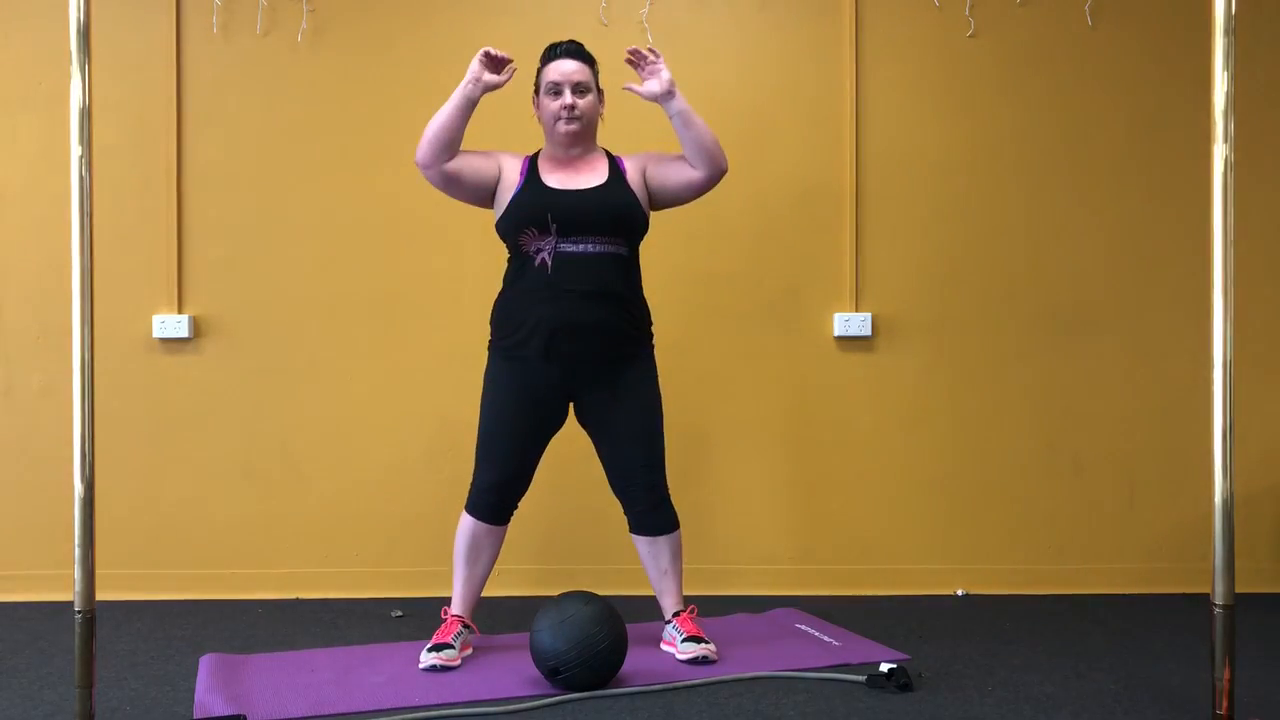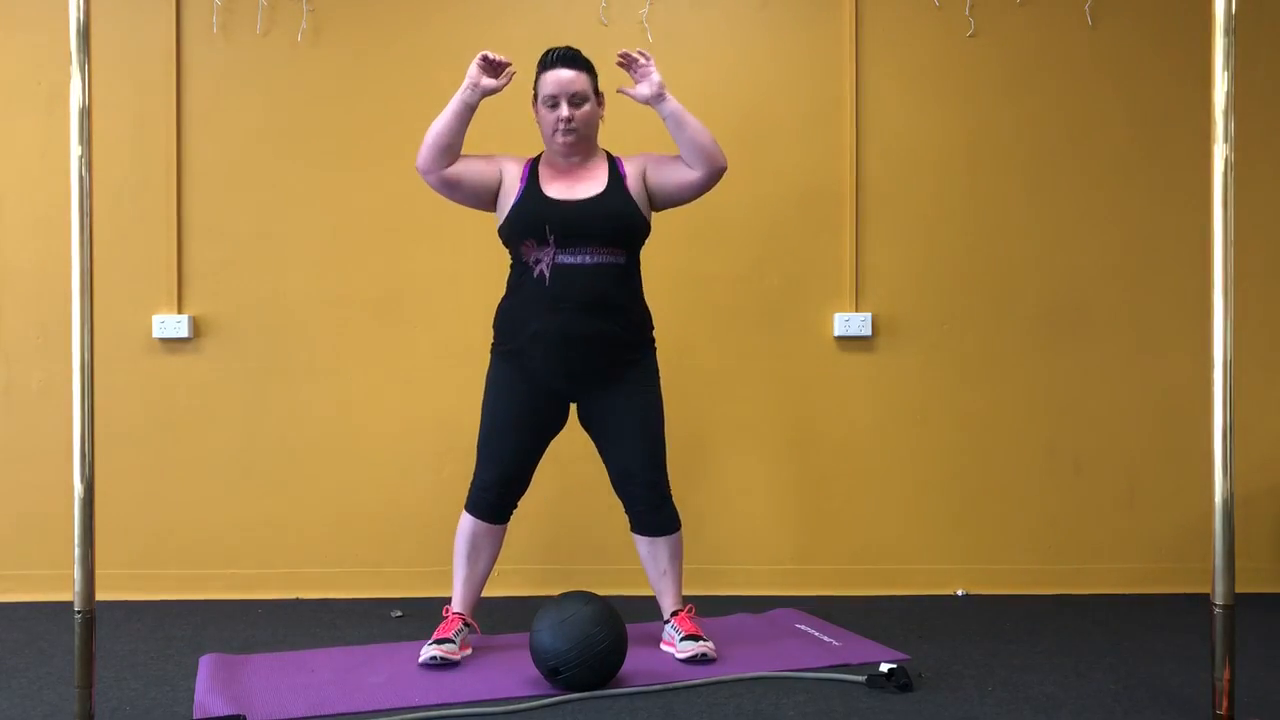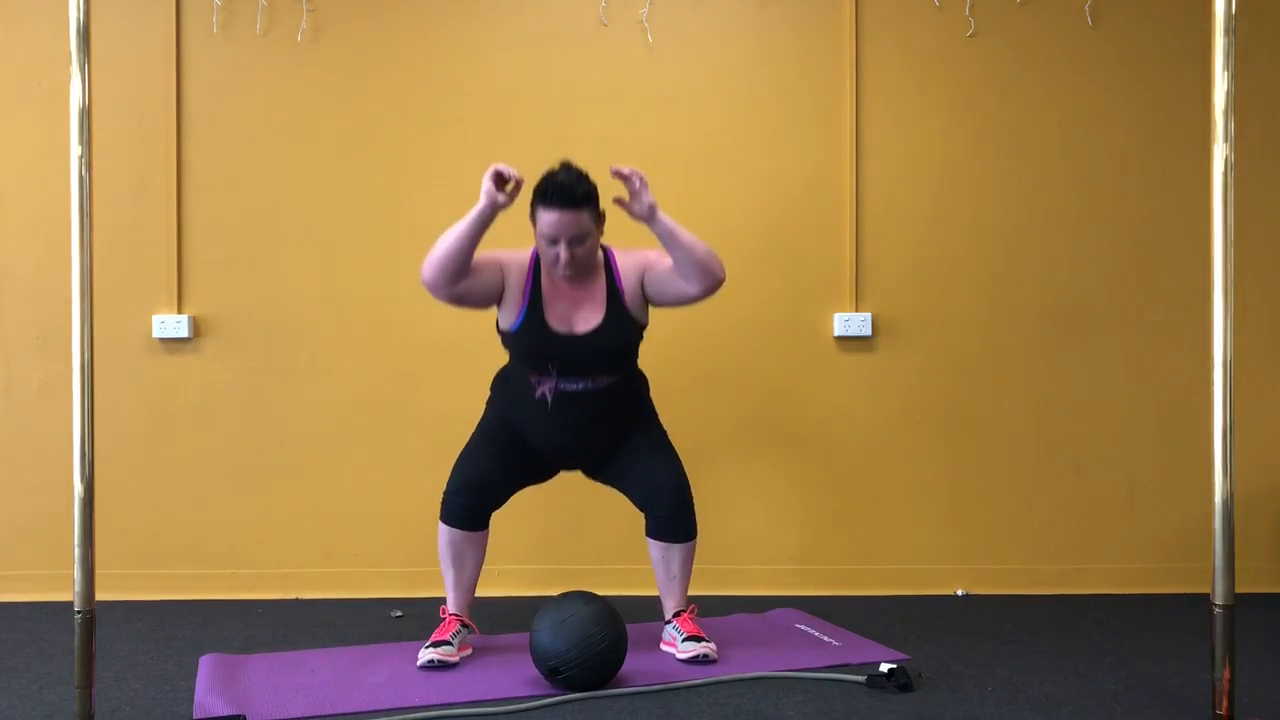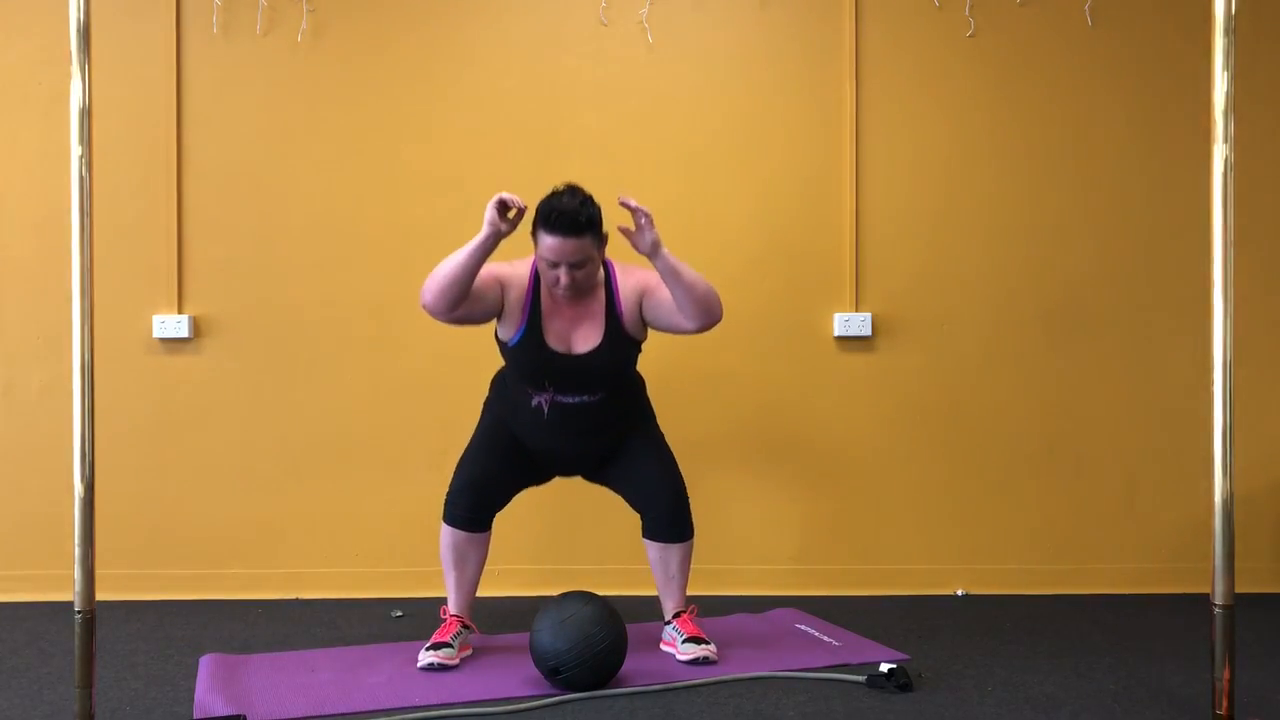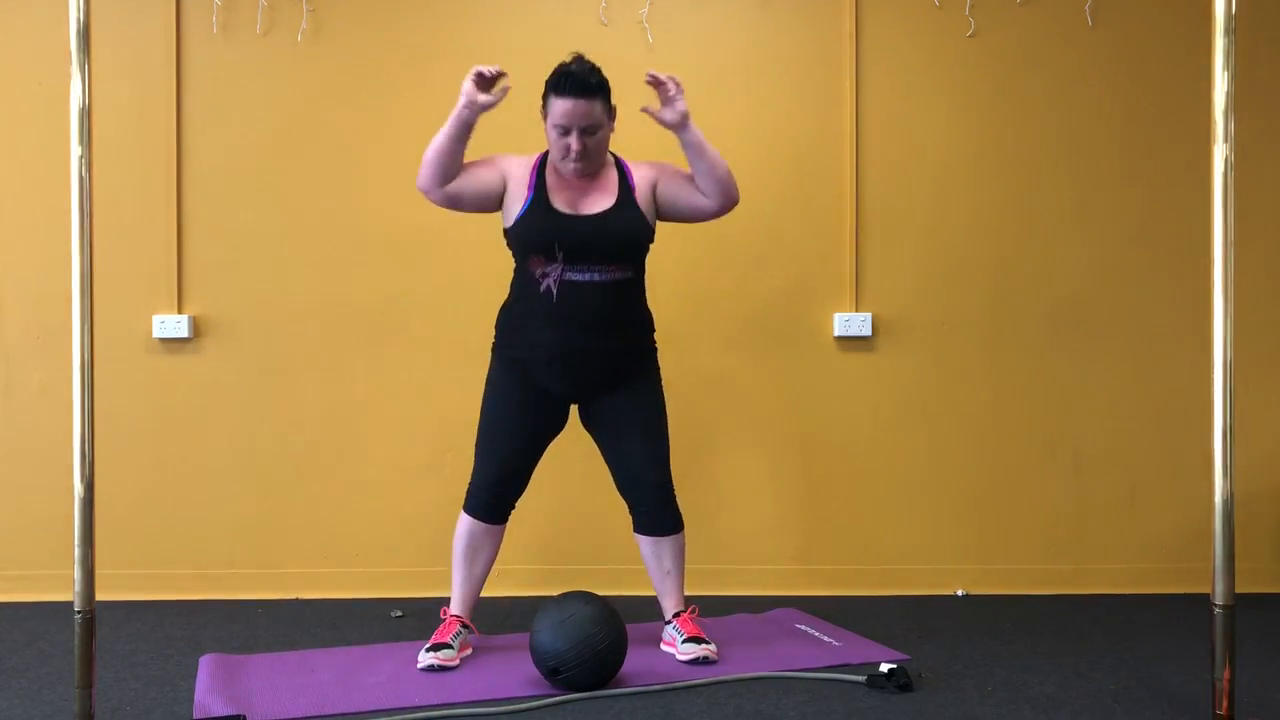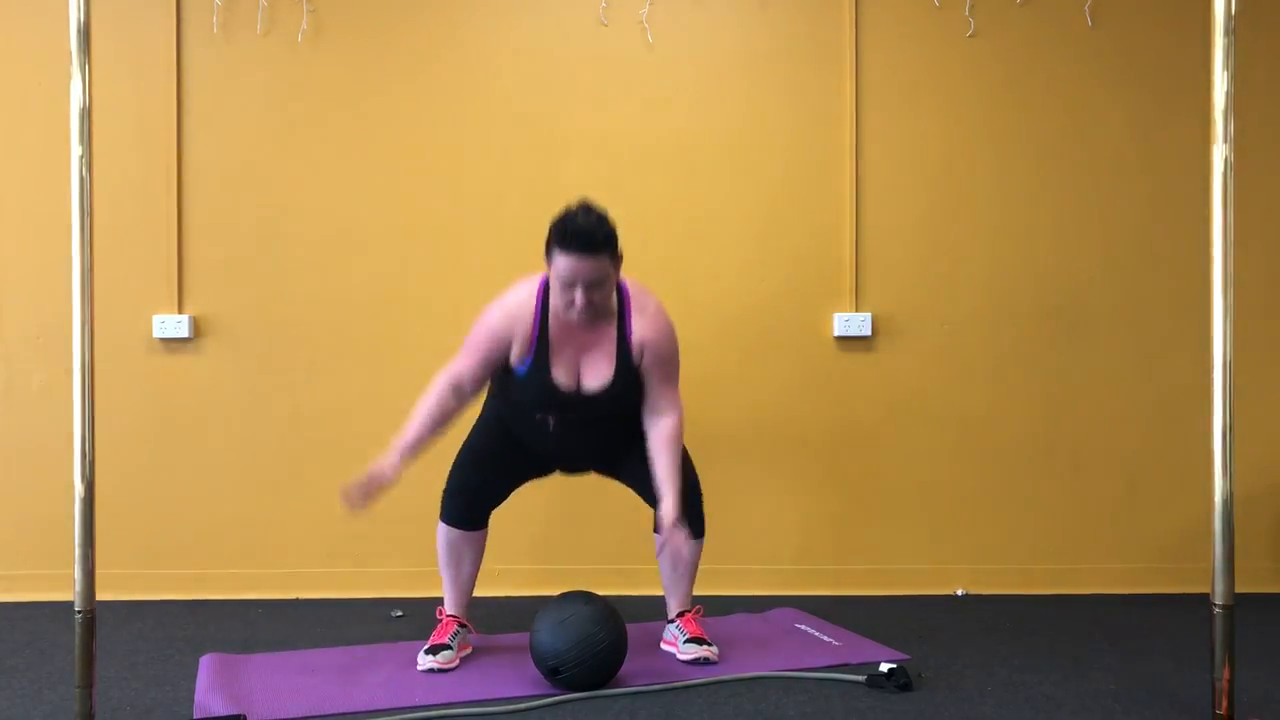
dt=0.5s
person 1, frame 1
left shoulder: (634, 173)
right shoulder: (508, 174)
left elbow: (710, 170)
right elbow: (431, 162)
left wrist: (669, 98)
right wrist: (471, 89)
left hip: (618, 361)
right hip: (525, 358)
left knee: (644, 488)
right knee: (493, 487)
left ankle: (678, 620)
right ankle: (457, 623)
person 1, frame 2
left shoulder: (635, 175)
right shoulder: (509, 177)
left elbow: (708, 167)
right elbow: (433, 167)
left wrist: (660, 99)
right wrist: (471, 93)
left hip: (619, 366)
right hip: (526, 362)
left knee: (646, 488)
right knee: (493, 486)
left ankle: (677, 619)
right ankle: (457, 620)
person 1, frame 3
left shoulder: (633, 272)
right shoulder: (509, 274)
left elbow: (707, 279)
right elbow: (436, 279)
left wrist: (655, 219)
right wrist: (483, 212)
left hip: (619, 429)
right hip: (523, 428)
left knee: (671, 496)
right knee: (465, 493)
left ankle: (678, 622)
right ankle: (455, 623)
person 1, frame 4
left shoulder: (632, 289)
right shoulder: (510, 286)
left elbow: (704, 315)
right elbow: (435, 302)
left wrist: (657, 253)
right wrist: (487, 238)
left hip: (617, 432)
right hip: (520, 429)
left knee: (667, 498)
right knee: (467, 495)
left ankle: (678, 622)
right ankle: (455, 624)
person 1, frame 5
left shoulder: (642, 181)
right shoulder: (516, 176)
left elbow: (718, 199)
right elbow: (435, 185)
left wrist: (683, 129)
right wrist: (465, 113)
left hip: (622, 372)
right hip: (528, 366)
left knee: (650, 490)
right knee: (491, 486)
left ankle: (677, 620)
right ankle: (456, 622)
person 1, frame 6
left shoulder: (646, 319)
right shoulder: (516, 311)
left elbow: (662, 413)
right elbow: (455, 384)
left wrist: (670, 499)
right wrist: (396, 457)
left hip: (618, 435)
right hip: (520, 430)
left knee: (680, 498)
right knee: (463, 497)
left ankle: (681, 620)
right ankle: (453, 625)
